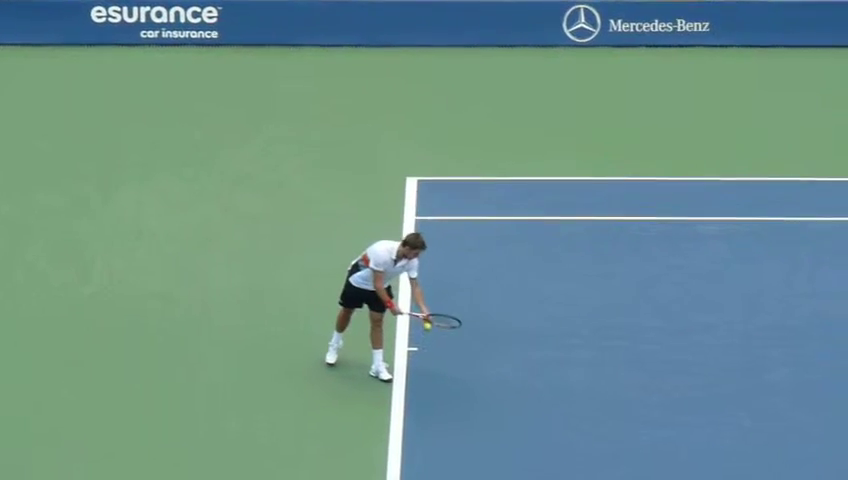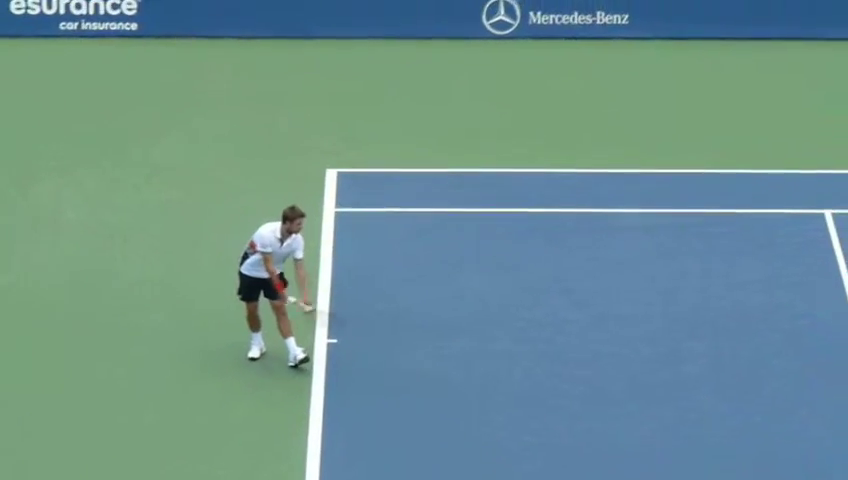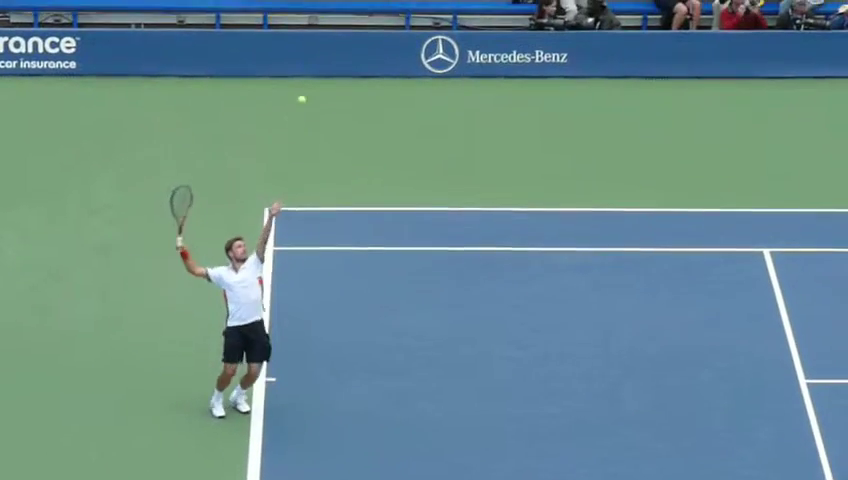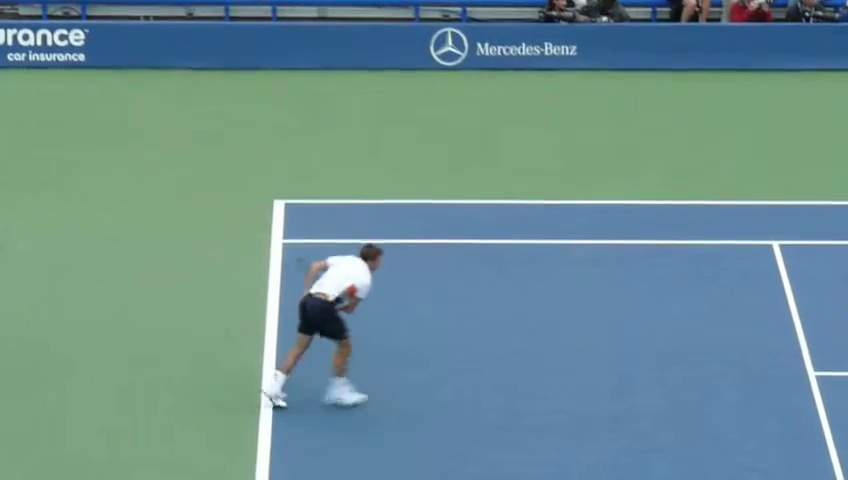
dt=1s
person 1, frame 1
left shoulder: (412, 261)
right shoulder: (381, 252)
left elbow: (415, 286)
right elbow: (377, 283)
left wrist: (423, 309)
right wrist: (390, 305)
left hip: (380, 287)
right hip: (357, 281)
left knee: (377, 321)
right knee: (346, 312)
left ankle: (378, 366)
right ankle: (335, 345)
person 1, frame 2
left shoulder: (297, 240)
right shoulder: (265, 233)
left elbow: (299, 268)
right elbow: (268, 266)
left wrist: (304, 294)
right wrist: (280, 289)
left hip: (273, 274)
right hip: (250, 273)
left knee: (280, 310)
right knee: (252, 310)
left ankle: (294, 352)
right ankle: (257, 344)
person 1, frame 3
left shoulder: (254, 264)
right shoulder: (222, 273)
left elbow: (263, 240)
right elbow: (195, 270)
left wrist: (272, 217)
right wrist: (183, 252)
left hip: (256, 327)
right hip: (235, 328)
left knee: (254, 372)
right knee: (229, 371)
left ankle: (239, 397)
right ankle: (216, 401)
person 1, frame 4
left shoulder: (343, 260)
right shoulder: (365, 279)
left elbow: (315, 266)
right elbow: (350, 308)
left wrist: (308, 289)
left hip: (308, 301)
right hip: (324, 308)
left knee: (300, 347)
right knee: (345, 346)
left ankle: (274, 388)
right ankle: (339, 392)
